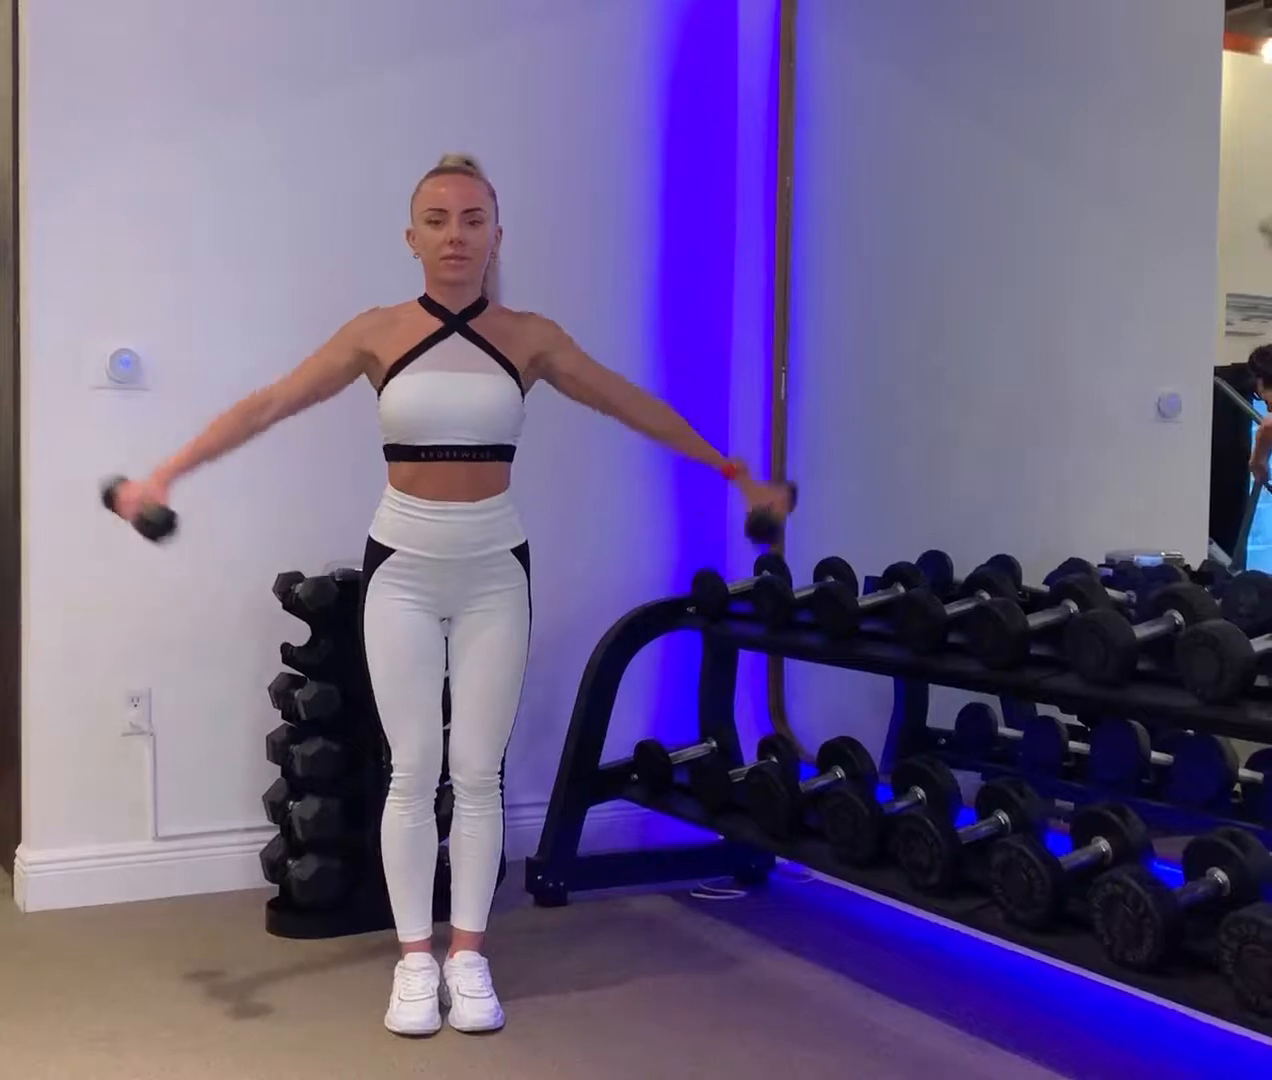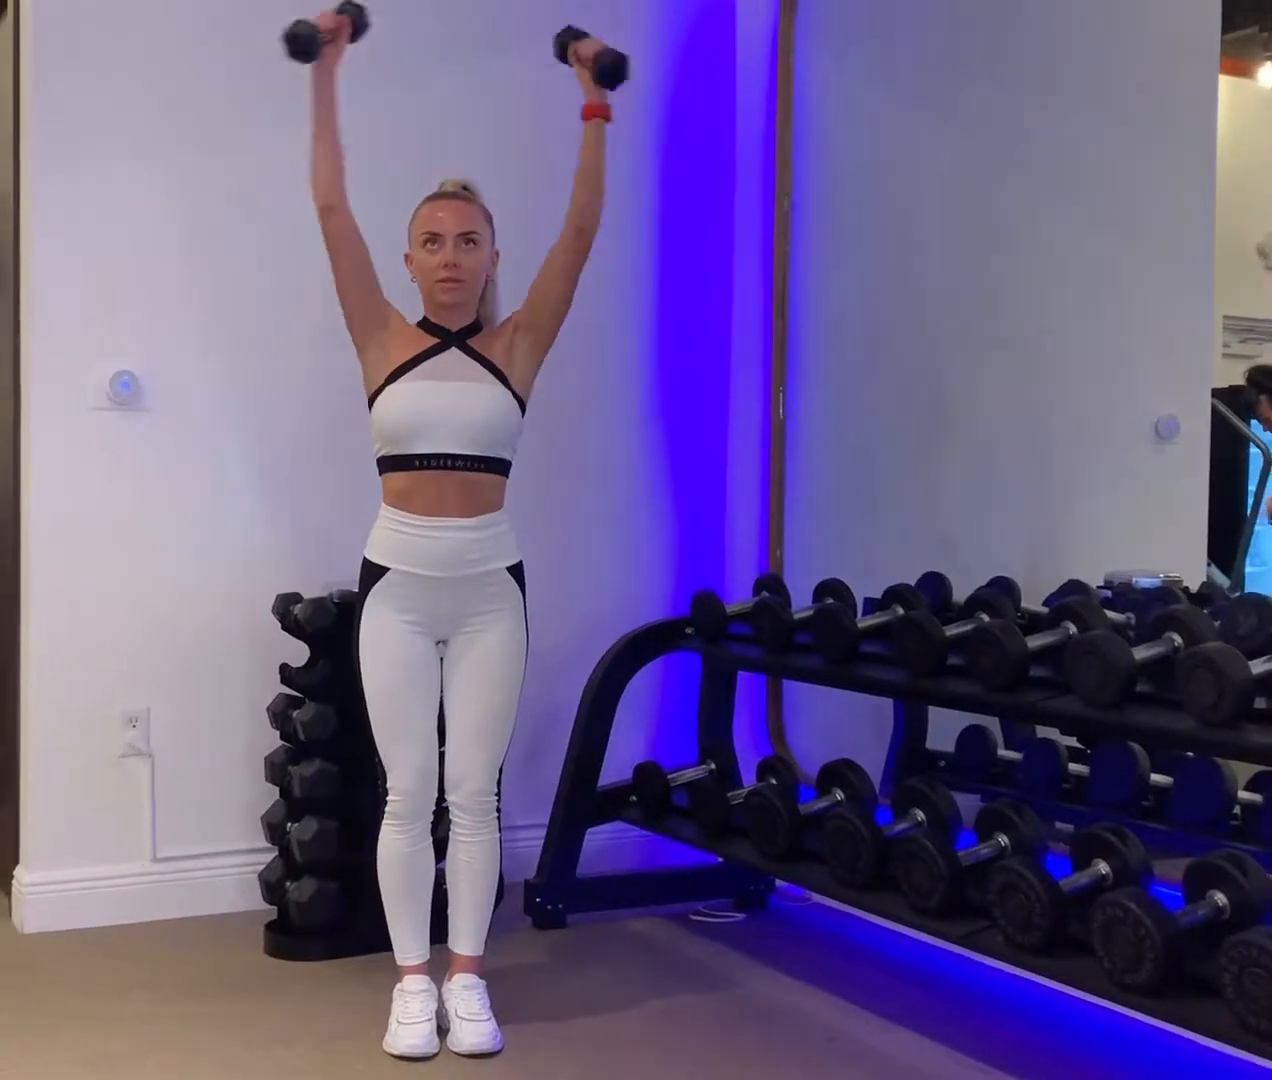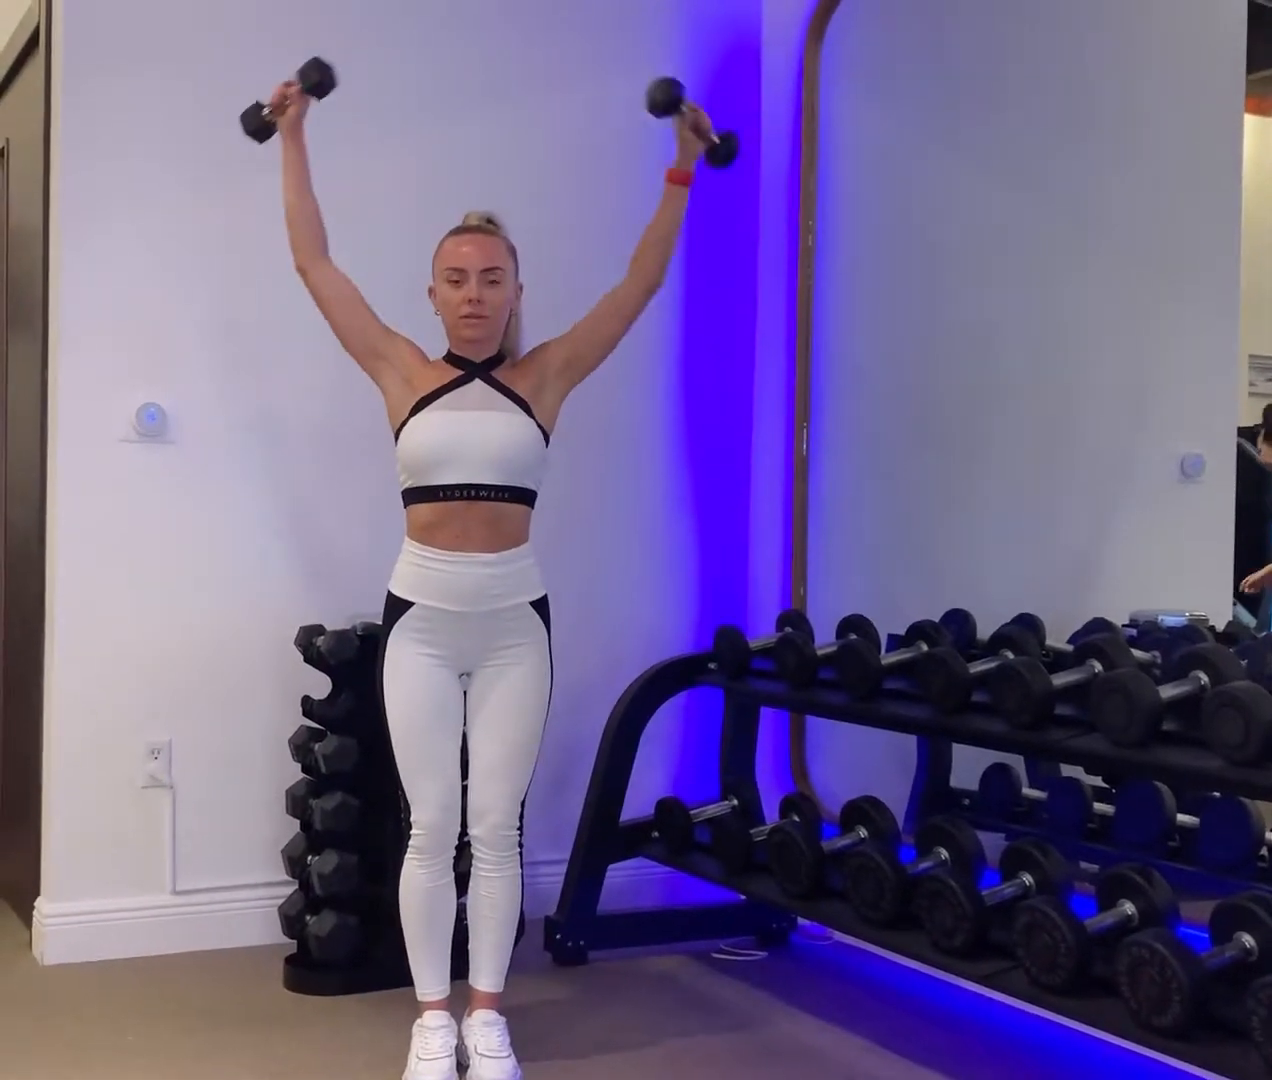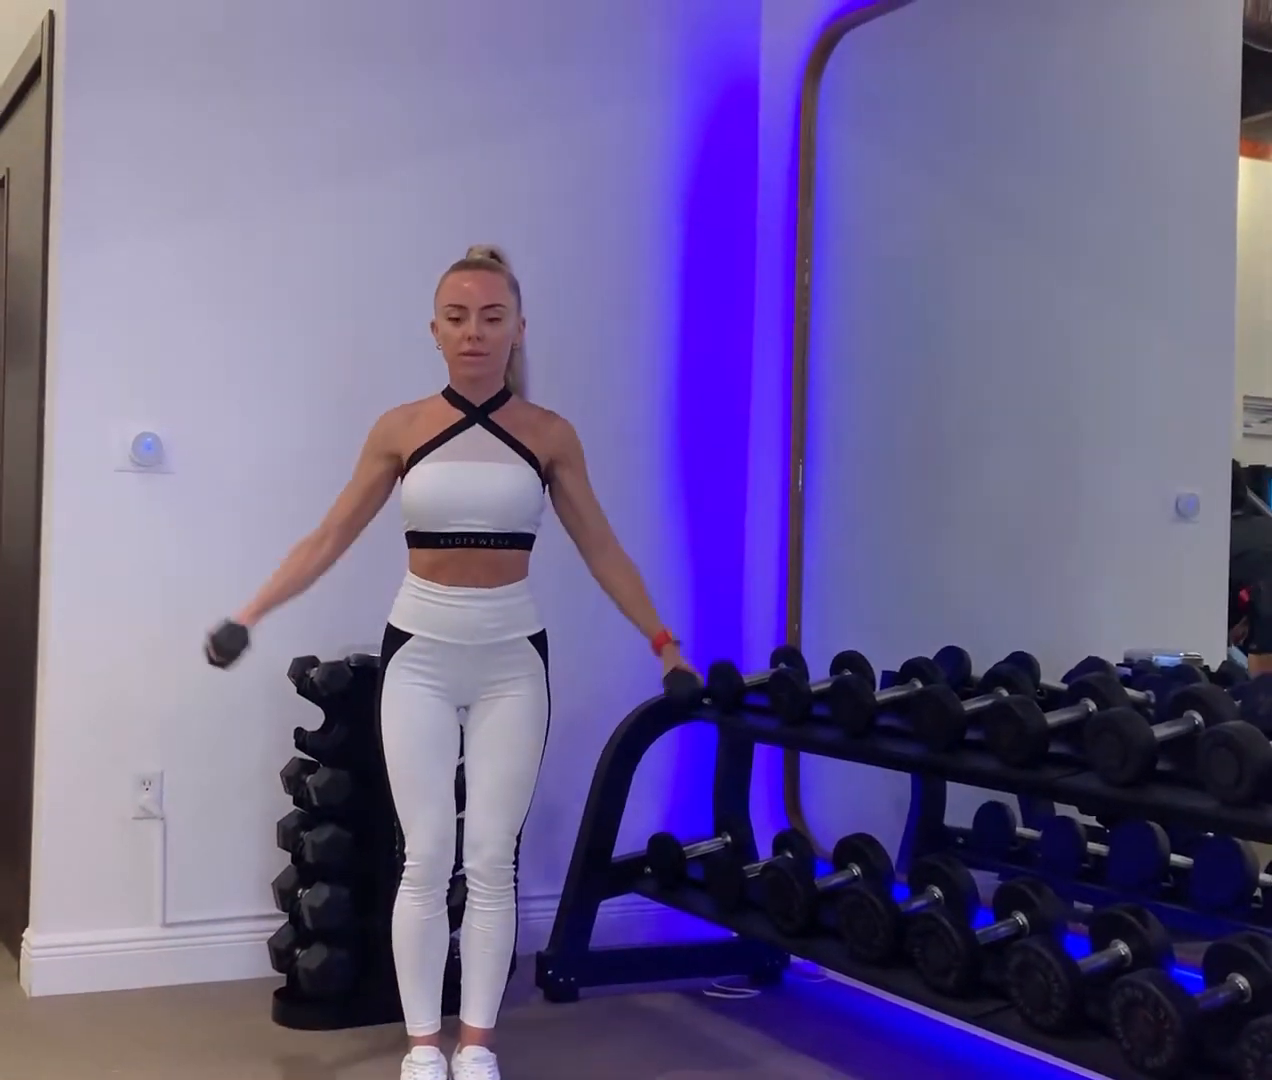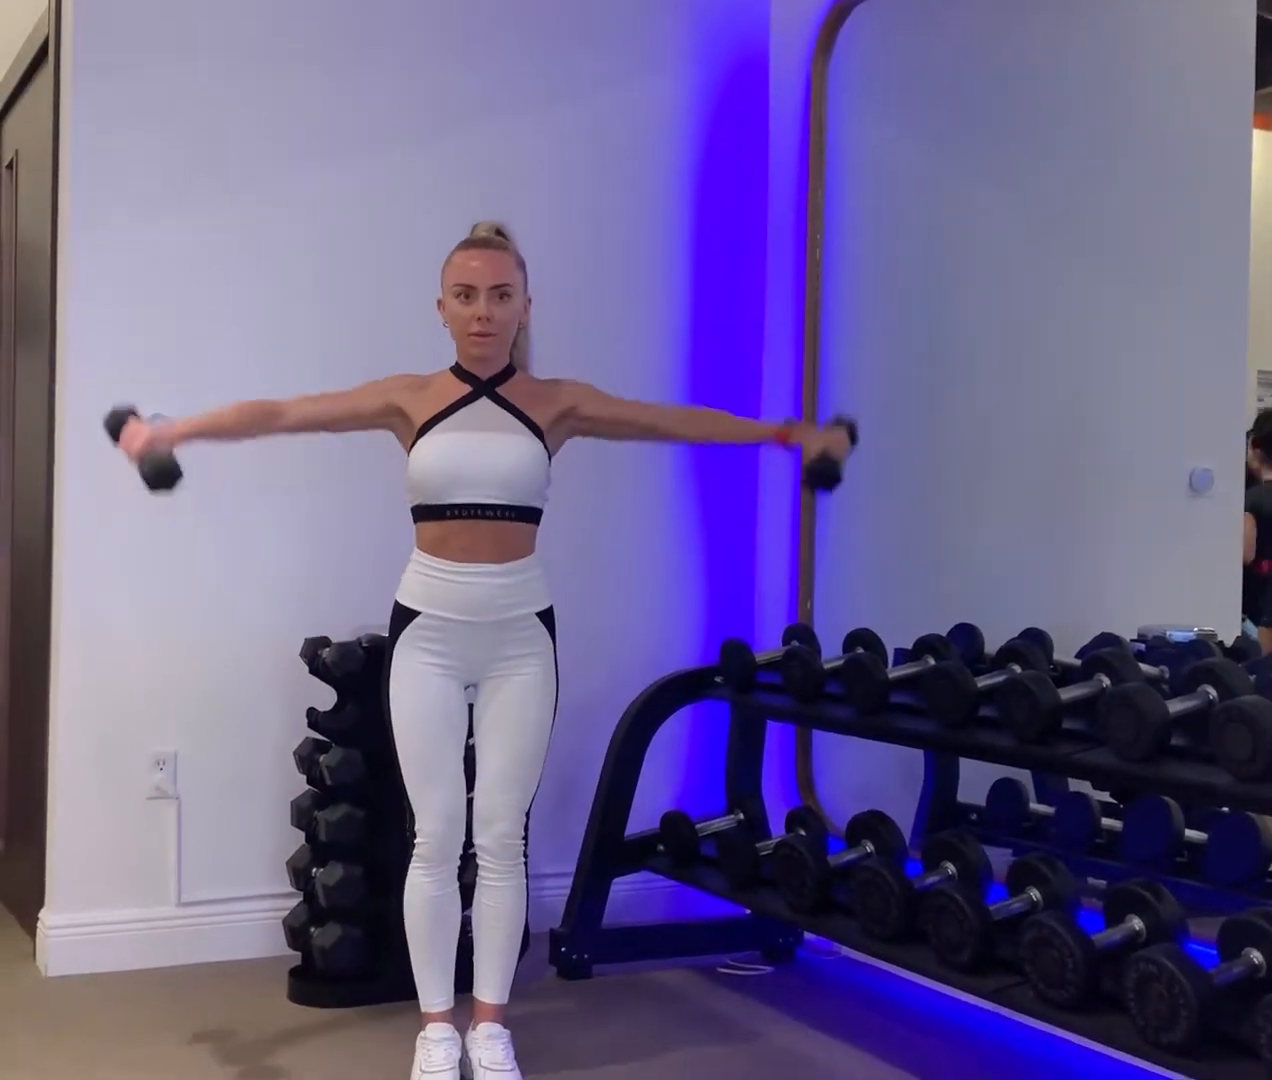
dt=1s
person 1, frame 1
left shoulder: (529, 335)
right shoulder: (377, 331)
left elbow: (634, 404)
right elbow: (267, 401)
left wrist: (738, 472)
right wrist: (167, 472)
left hip: (492, 569)
right hip: (402, 566)
left knee: (478, 772)
right knee: (413, 770)
left ankle: (468, 953)
right ankle: (415, 956)
person 1, frame 2
left shoulder: (518, 347)
right shoulder: (381, 342)
left elbow: (582, 226)
right elbow: (331, 211)
left wrist: (592, 104)
left hip: (488, 586)
right hip: (396, 583)
left knee: (474, 793)
right knee: (407, 793)
left ankle: (466, 976)
right ankle: (411, 980)
person 1, frame 3
left shoulder: (544, 377)
right shoulder: (401, 373)
left elbow: (642, 282)
right elbow: (314, 265)
left wrist: (683, 168)
right wrist: (291, 142)
left hip: (512, 624)
right hip: (421, 621)
left knee: (496, 828)
right knee: (432, 827)
person 1, frame 4
left shoulder: (550, 434)
right shoulder: (399, 428)
left elbow: (601, 549)
right elbow: (333, 536)
left wrist: (663, 641)
right wrist: (253, 613)
left hip: (511, 659)
right hip: (420, 654)
left knee: (492, 860)
right knee: (426, 858)
person 1, frame 5
left shoulder: (556, 401)
right shoulder: (407, 398)
left elbow: (677, 422)
right elbow: (283, 412)
left wrist: (788, 431)
right wrist: (174, 428)
left hip: (519, 635)
right hip: (427, 631)
left knee: (502, 837)
right knee: (436, 837)
